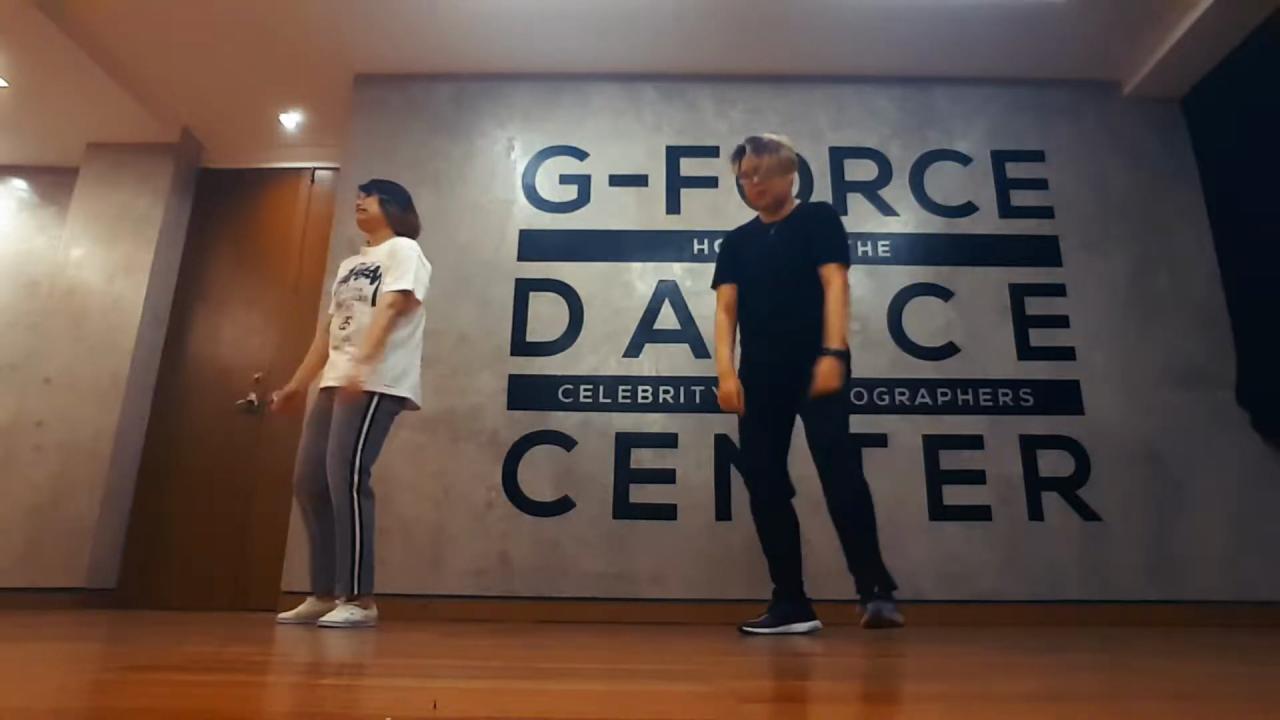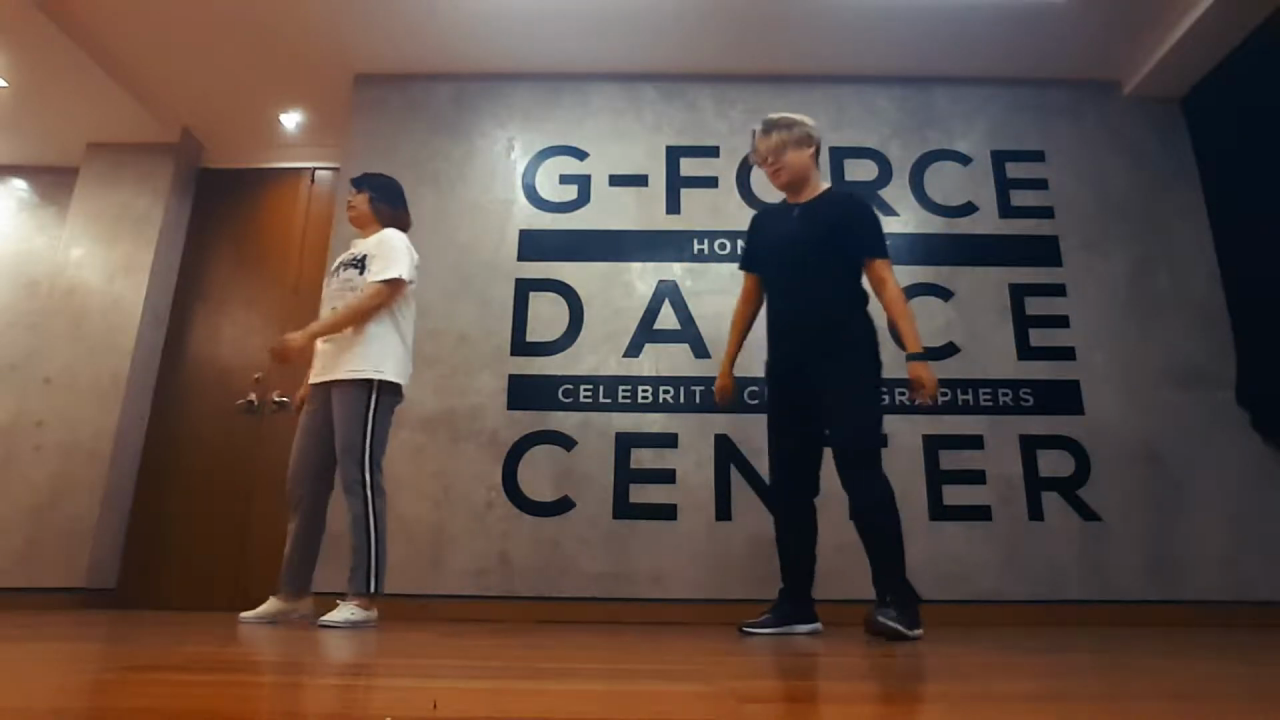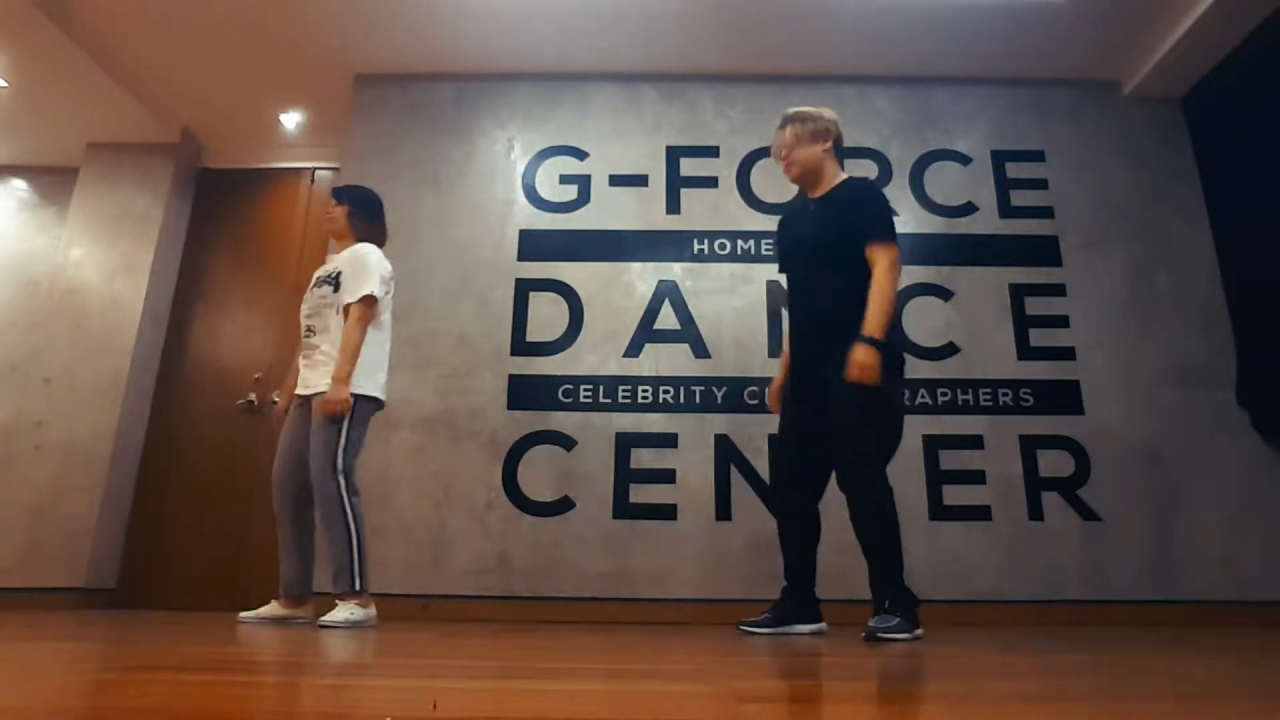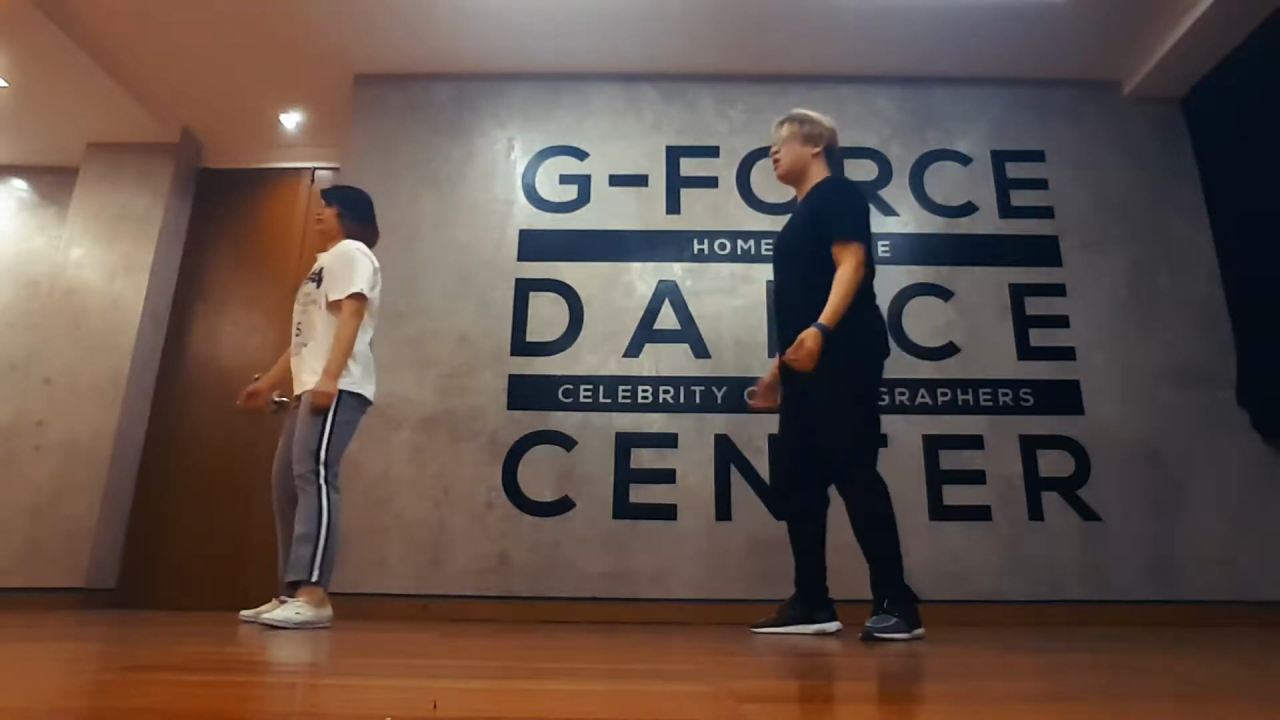
dt=0.3s
person 1, frame 1
left shoulder: (819, 219)
right shoulder: (737, 242)
left elbow: (836, 286)
right elbow: (725, 310)
left wrist: (832, 353)
right wrist: (726, 373)
left hip: (816, 367)
right hip: (761, 374)
left knee: (838, 463)
right knee: (763, 481)
left ankle: (875, 589)
right ankle: (791, 602)
person 1, frame 2
left shoulder: (847, 207)
right shoulder: (763, 222)
left elbow: (884, 281)
right elbow: (751, 298)
left wrist: (915, 352)
right wrist: (728, 365)
left hip: (846, 363)
right hip: (787, 370)
left knee: (859, 470)
right knee: (788, 484)
left ankle: (897, 601)
right ankle: (796, 604)
person 1, frame 3
left shoulder: (860, 196)
right shoulder: (792, 219)
left elbow: (885, 265)
left wrist: (870, 340)
right wrist: (784, 372)
left hip: (858, 364)
right hip: (808, 370)
left knee: (860, 474)
right knee: (791, 484)
left ankle: (895, 604)
right ankle: (798, 603)
person 1, frame 4
left shoulder: (837, 194)
right shoulder: (799, 217)
left elbow: (850, 266)
left wrist: (821, 328)
right wrist: (778, 369)
left hip: (846, 356)
right hip: (807, 364)
left knee: (852, 471)
right knee: (796, 478)
left ankle: (895, 602)
right ankle: (812, 603)
person 2, frame 1
left shoulder: (403, 250)
right shoulder: (348, 265)
left elbow: (392, 310)
left wrist: (359, 369)
right wrist: (297, 382)
left hip: (376, 382)
right hip: (336, 382)
left knee: (347, 476)
right knee: (310, 481)
left ankle: (358, 598)
right ankle: (325, 592)
person 2, frame 2
left shoulder: (392, 241)
right shoulder: (346, 257)
left elbow: (377, 297)
left wrist: (305, 335)
right wrist: (308, 383)
left hip: (369, 375)
right hip: (330, 374)
left knee: (359, 477)
right knee: (305, 481)
left ankle: (362, 598)
right ankle: (293, 593)
person 2, frame 3
left shoulder: (365, 256)
right shoulder: (326, 270)
left elbow: (359, 321)
left wrist: (340, 383)
right wrist: (287, 392)
left hip: (347, 389)
right hip: (311, 391)
left knee: (332, 477)
right knee: (288, 487)
left ankle: (357, 597)
right ankle: (293, 597)
person 2, frame 4
left shoulder: (352, 253)
right shoulder: (327, 262)
left elbow: (352, 313)
left wrist: (330, 377)
right wrist: (268, 382)
left hip: (339, 385)
right hip: (312, 385)
left knee: (314, 470)
right knee: (286, 479)
left ankle: (313, 596)
right ankle: (291, 594)
